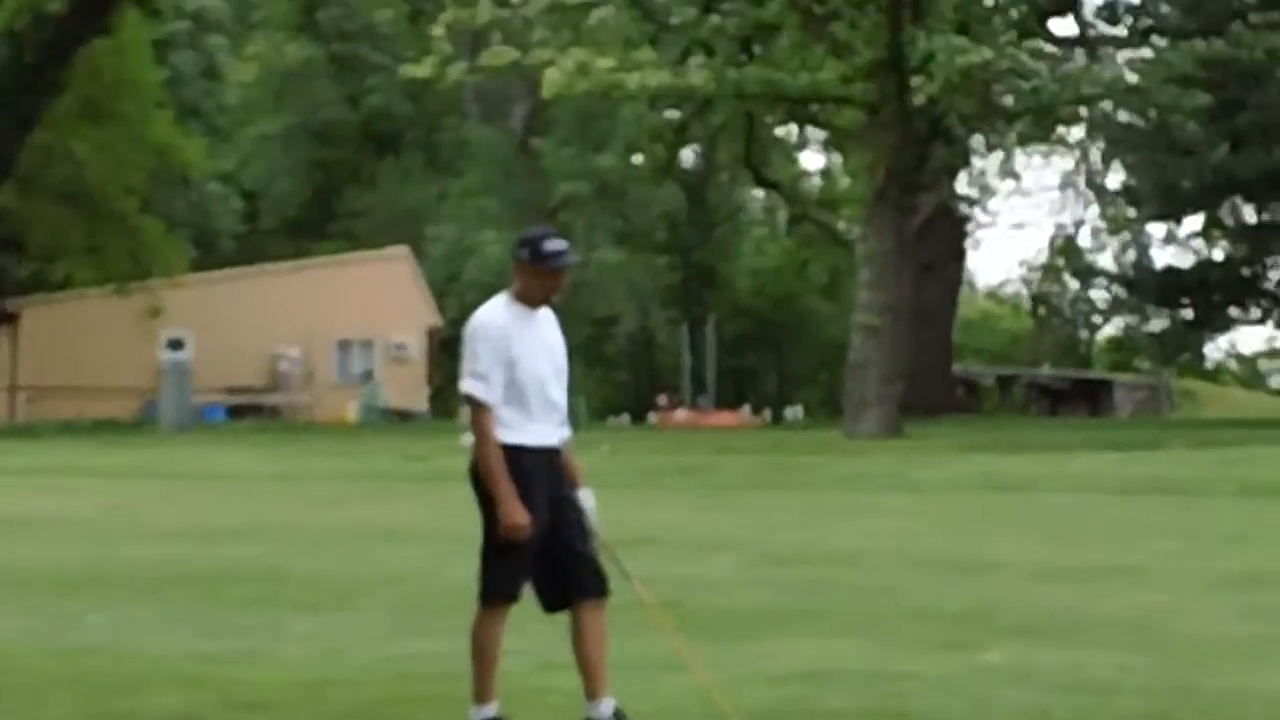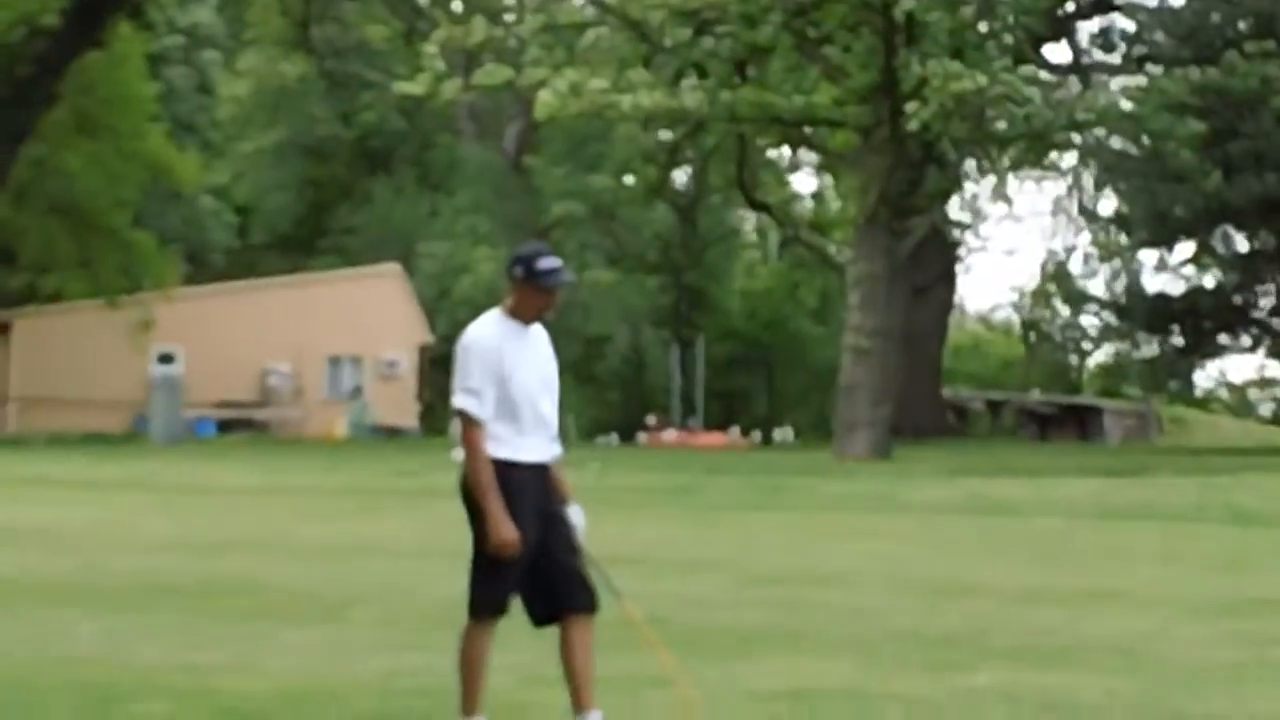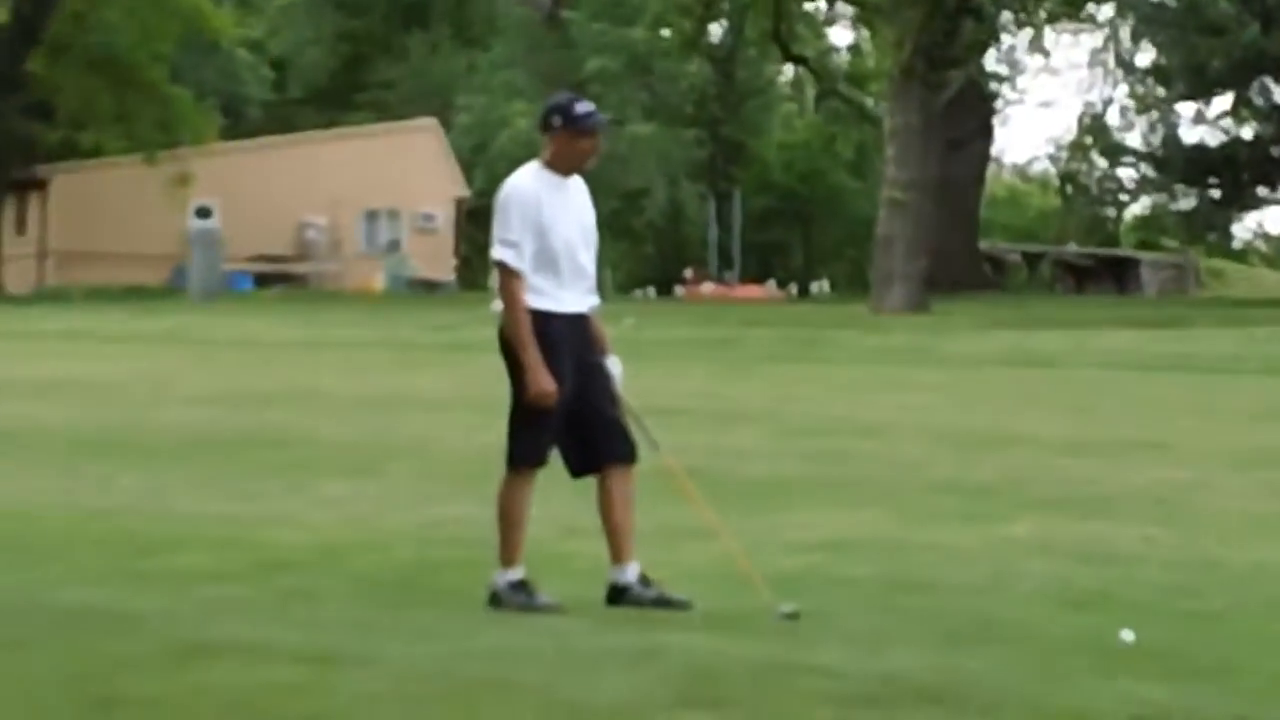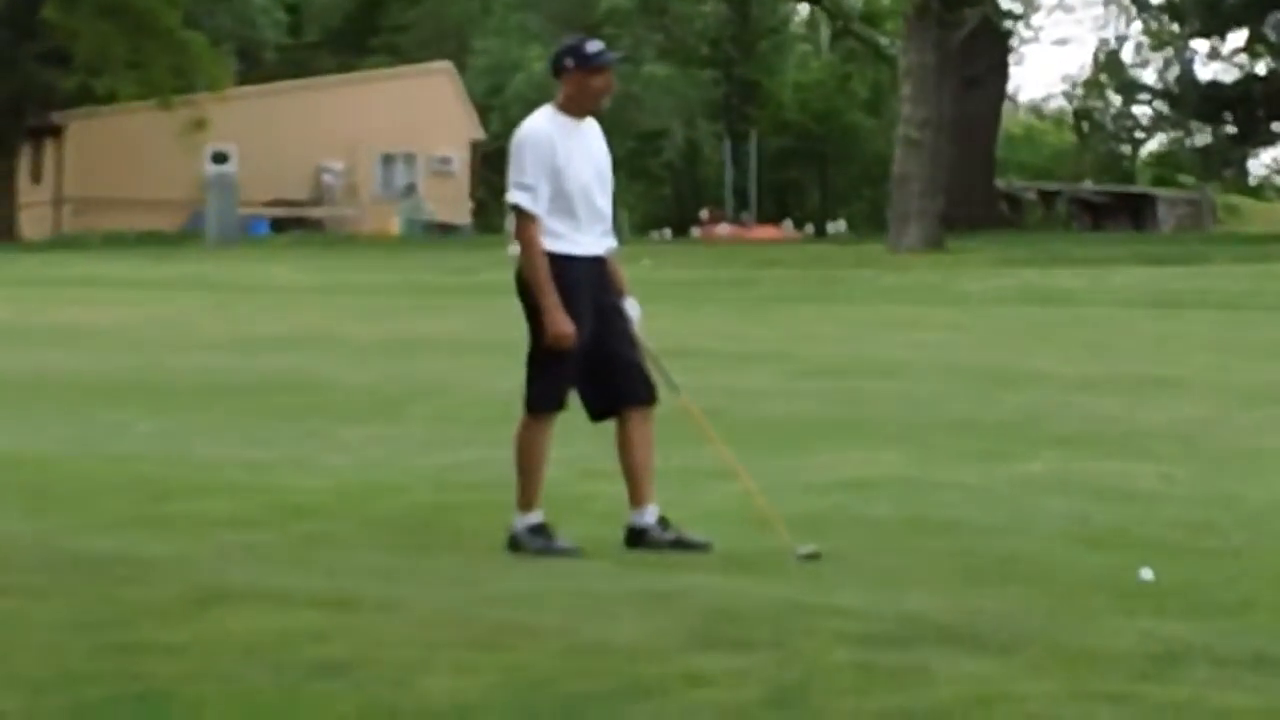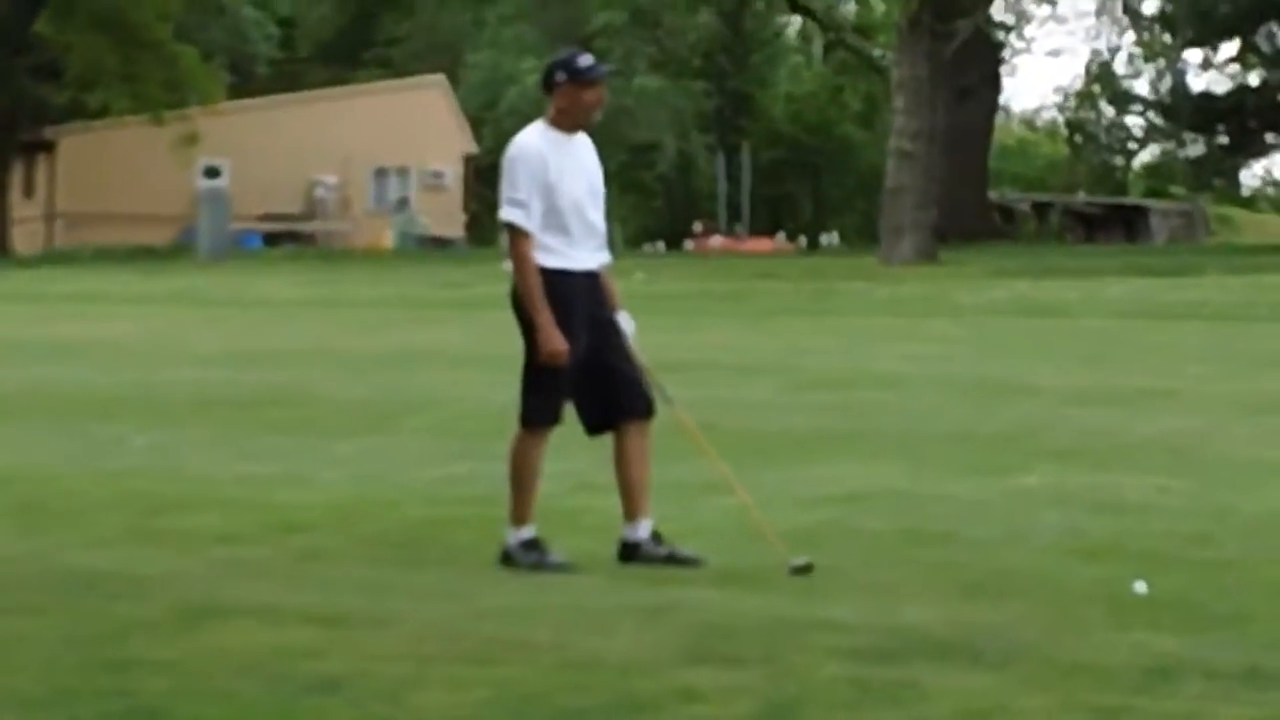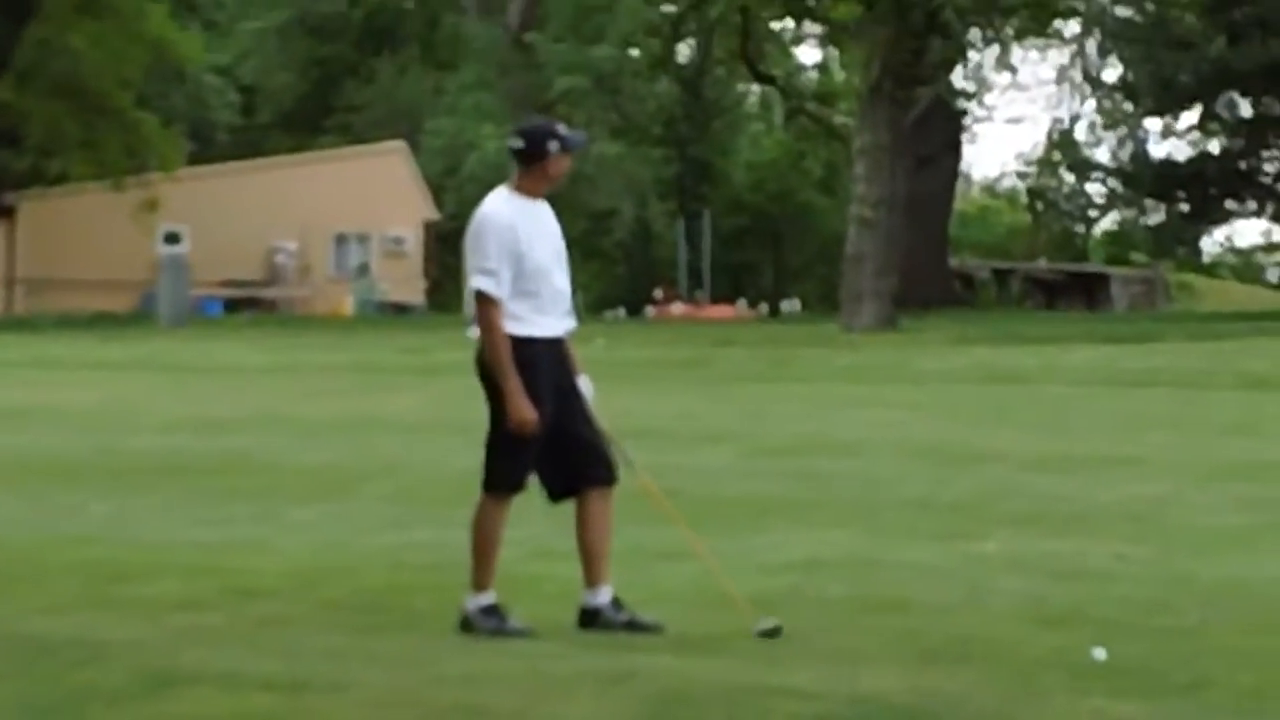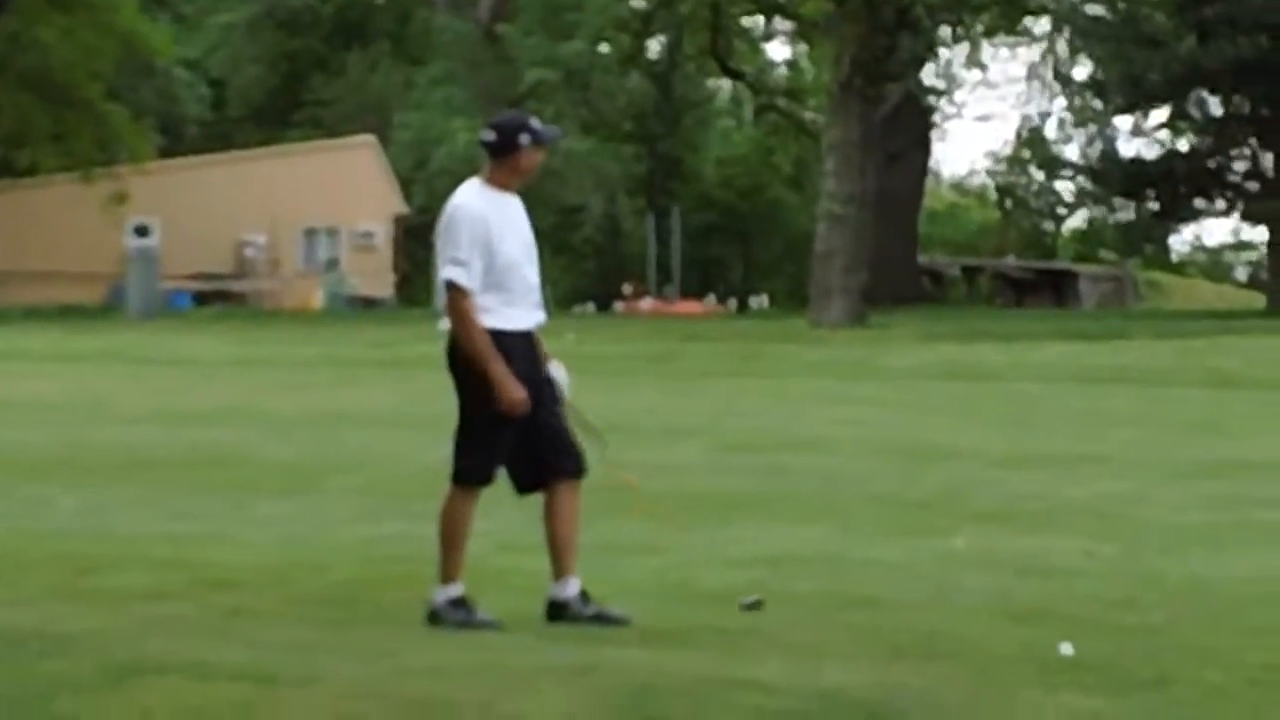
dt=0.4s
person 1, frame 1
left shoulder: (548, 321)
right shoulder: (491, 324)
right elbow: (483, 419)
left wrist: (576, 480)
right wrist: (506, 500)
left hip: (548, 464)
right hip: (510, 463)
left knee: (588, 587)
right knee: (498, 595)
person 1, frame 2
left shoulder: (539, 336)
right shoulder: (482, 338)
right elbow: (472, 433)
left wrist: (565, 497)
right wrist: (495, 516)
left hip: (539, 480)
right hip: (500, 480)
left knee: (577, 602)
right knee: (487, 609)
person 1, frame 3
left shoulder: (578, 188)
right shoulder: (522, 190)
right elbow: (512, 284)
left wrist: (603, 348)
right wrist: (533, 366)
left hip: (577, 332)
right hip: (538, 331)
left knee: (616, 453)
right knee: (526, 460)
left ankle: (626, 578)
right ankle: (508, 579)
person 1, frame 4
left shoulder: (592, 130)
right shoulder: (537, 134)
right elbow: (527, 228)
left wrist: (621, 290)
right wrist: (551, 309)
left hip: (594, 275)
right hip: (555, 273)
left knee: (636, 395)
right knee: (544, 403)
left ankle: (644, 520)
right ankle: (527, 522)
person 1, frame 5
left shoulder: (584, 145)
right shoulder: (529, 150)
right elbow: (521, 244)
left wrist: (614, 306)
right wrist: (545, 325)
left hip: (588, 291)
right hip: (551, 290)
left knee: (633, 409)
right knee: (539, 419)
left ankle: (638, 535)
right ankle: (519, 538)
person 1, frame 6
left shoulder: (541, 210)
right shoulder: (497, 216)
right elbow: (489, 312)
left wrist: (574, 369)
right wrist: (513, 394)
left hip: (552, 357)
right hip: (516, 358)
left knee: (596, 474)
right knee: (501, 485)
left ankle: (598, 601)
right ankle: (479, 604)
person 1, frame 7
left shoulder: (511, 203)
right shoulder: (470, 209)
right elbow: (460, 303)
left wrist: (542, 358)
right wrist: (499, 378)
left hip: (521, 350)
right hip: (487, 352)
left knee: (564, 468)
right knee: (471, 477)
left ankle: (566, 594)
right ankle: (447, 596)
